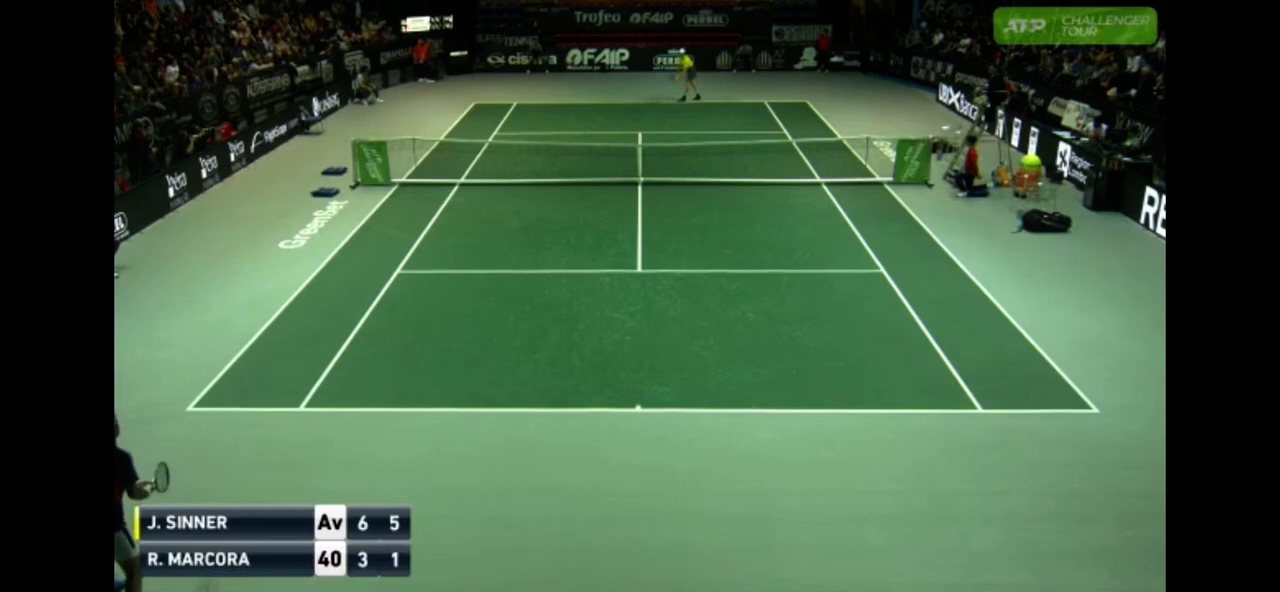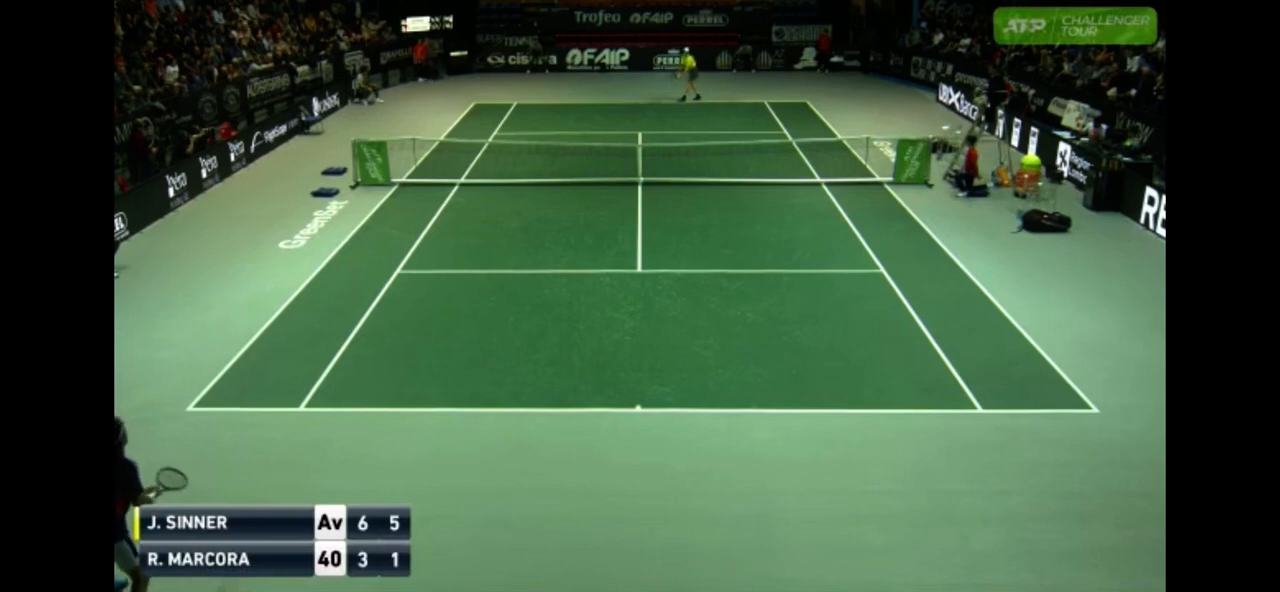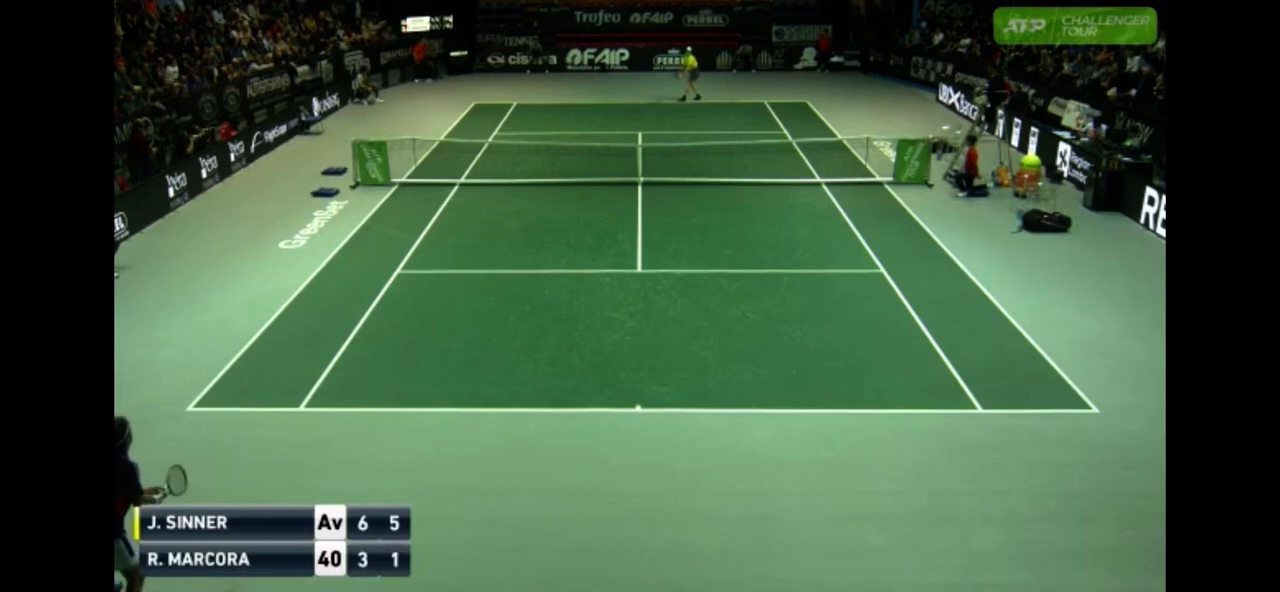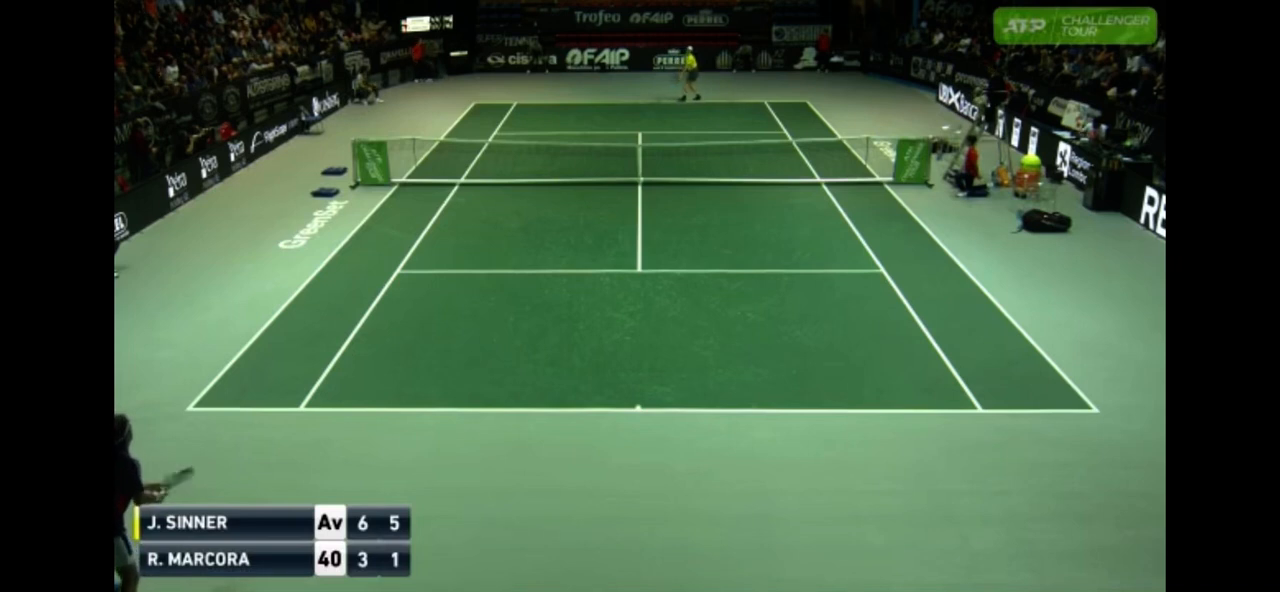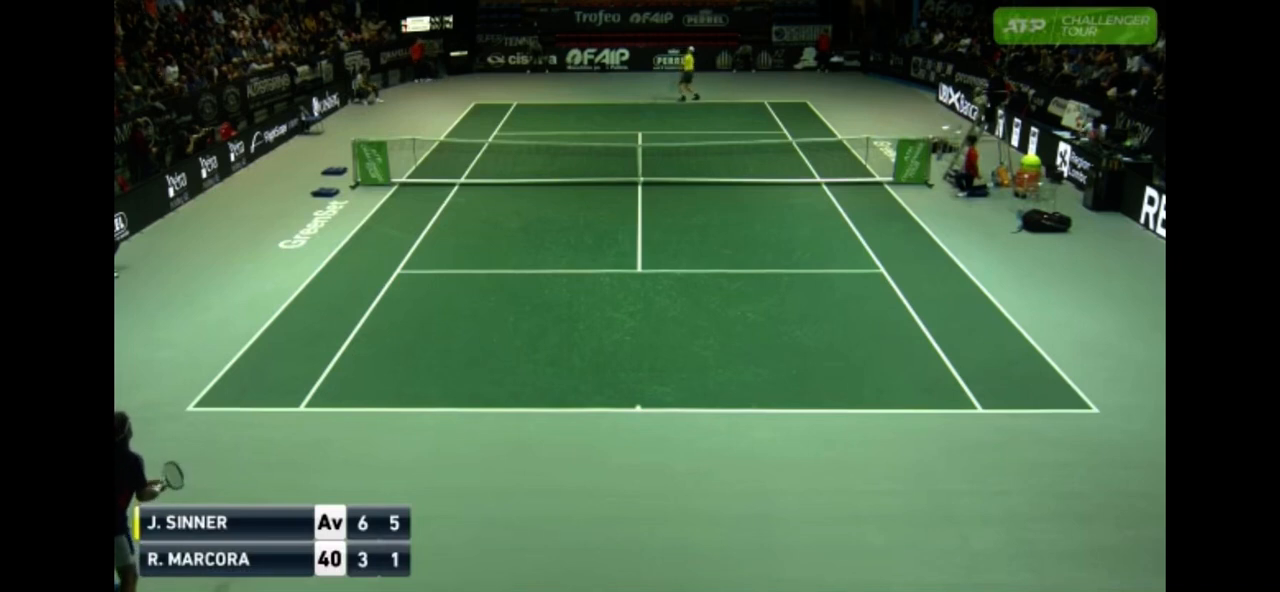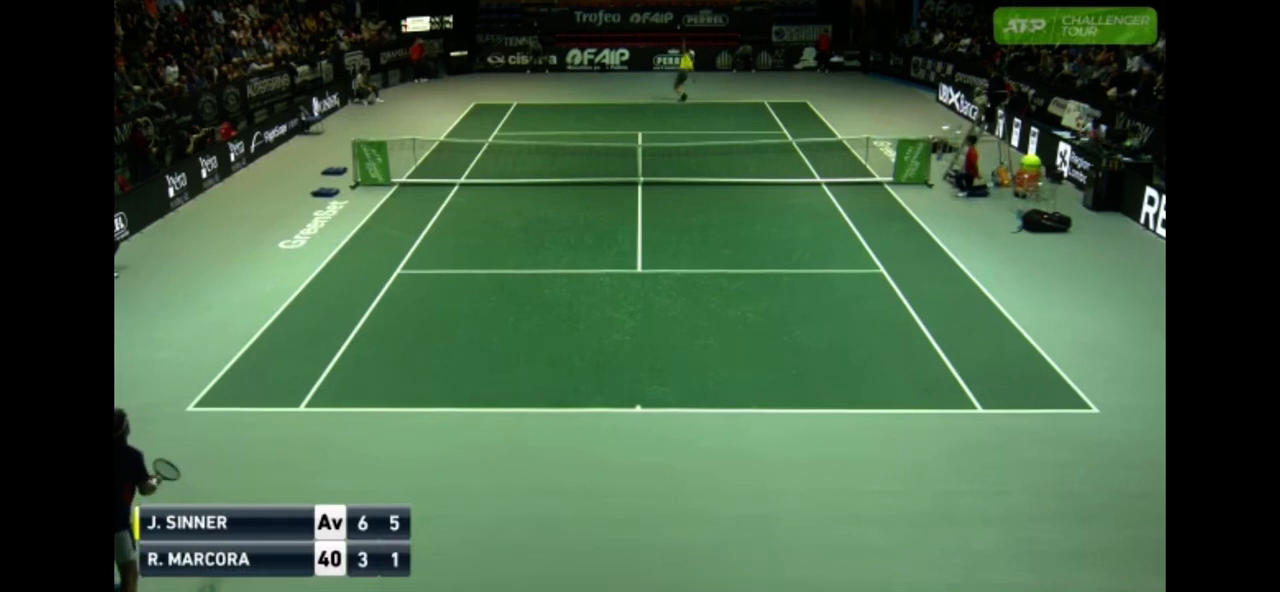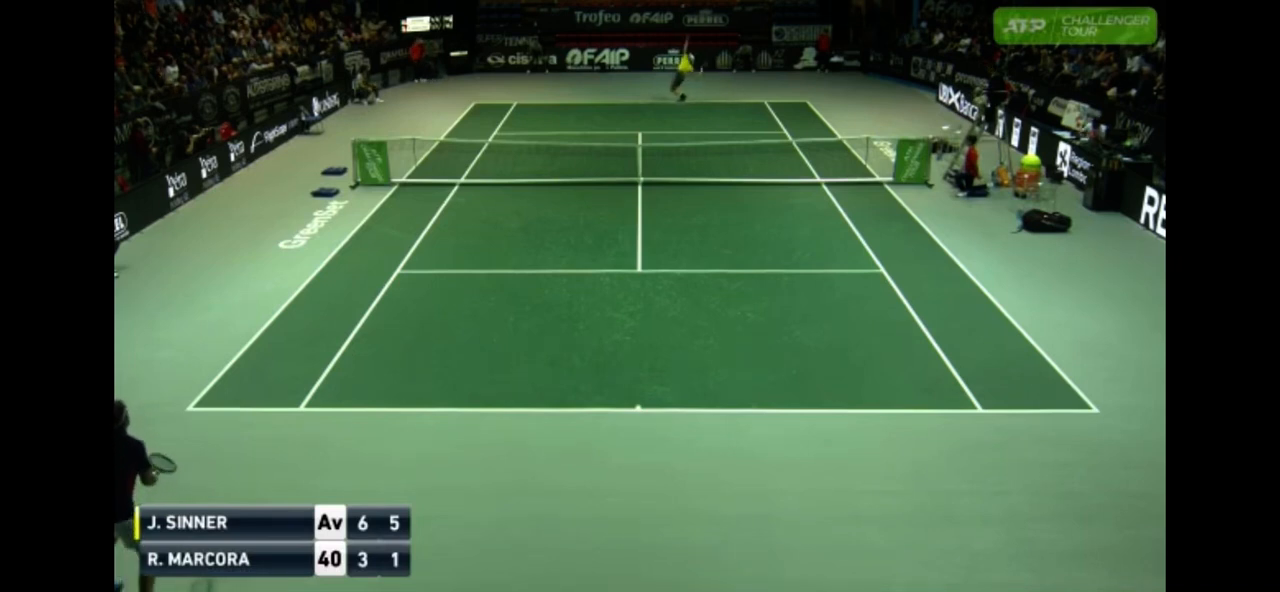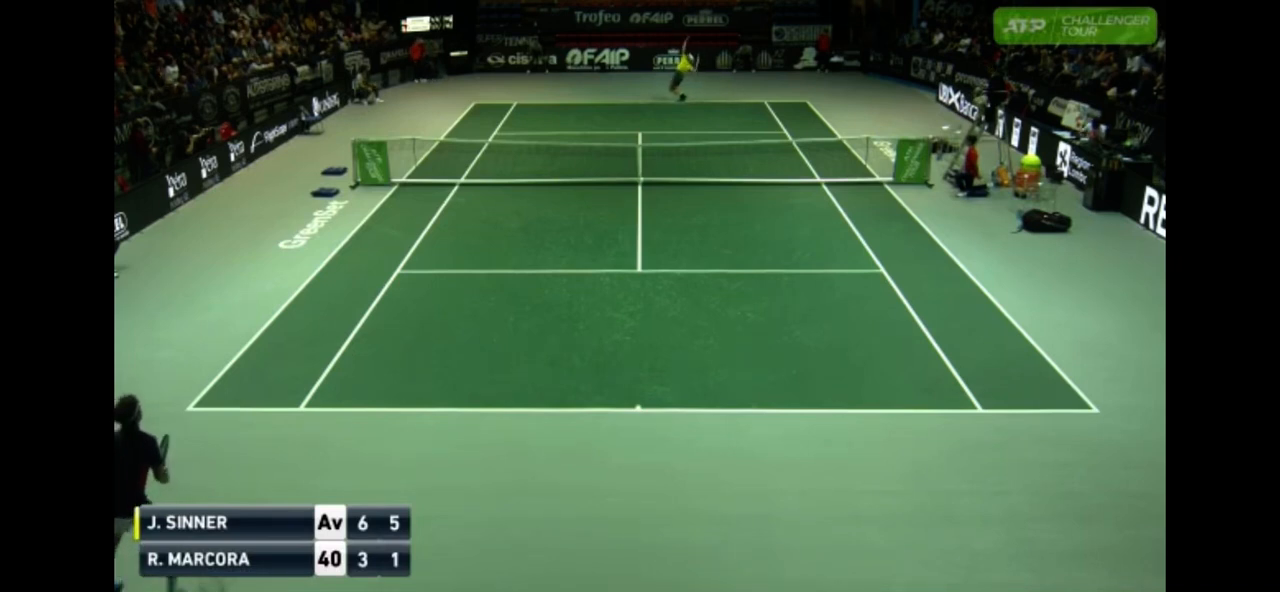
dt=0.2s
person 1, frame 1
right shoulder: (121, 457)
right elbow: (134, 493)
left wrist: (137, 486)
right wrist: (146, 490)
right hip: (114, 523)
right knee: (134, 569)
person 1, frame 2
right shoulder: (126, 466)
right elbow: (137, 501)
left wrist: (142, 492)
right wrist: (152, 496)
right hip: (116, 532)
right knee: (141, 576)
person 1, frame 3
right shoulder: (127, 467)
right elbow: (138, 502)
left wrist: (143, 491)
right wrist: (156, 498)
right hip: (114, 531)
right knee: (135, 576)
person 1, frame 4
right shoulder: (128, 464)
right elbow: (139, 499)
left wrist: (145, 488)
right wrist: (158, 496)
right hip: (113, 528)
right knee: (130, 575)
person 1, frame 5
right shoulder: (132, 460)
right elbow: (142, 495)
left wrist: (145, 484)
right wrist: (157, 489)
right hip: (116, 525)
right knee: (129, 575)
person 1, frame 6
right shoulder: (132, 455)
right elbow: (144, 489)
left wrist: (146, 479)
right wrist: (154, 482)
right hip: (118, 521)
right knee: (130, 572)
person 1, frame 7
right shoulder: (134, 445)
right elbow: (147, 479)
left wrist: (145, 471)
right wrist: (155, 475)
left hip: (113, 510)
right hip: (123, 511)
left knee: (112, 540)
person 1, frame 8
left shoulder: (116, 439)
right shoulder: (147, 441)
right elbow: (161, 476)
right wrist: (165, 473)
left hip: (115, 504)
right hip: (136, 506)
left knee: (114, 540)
